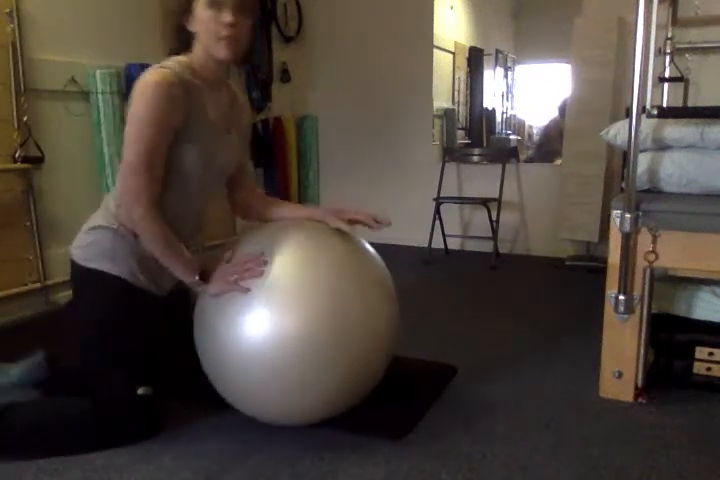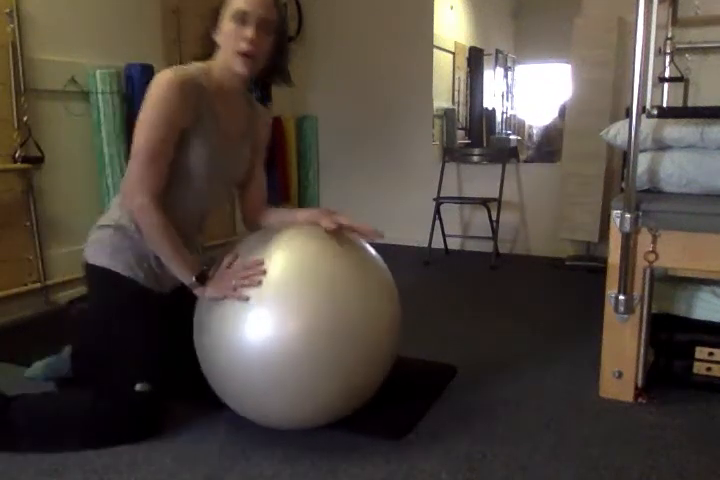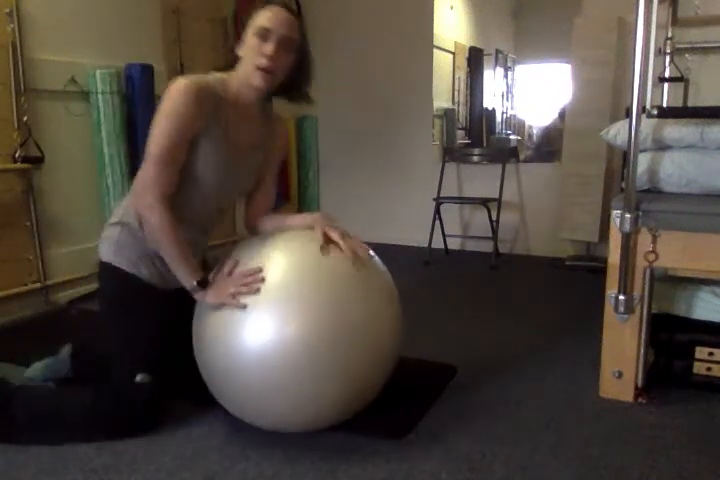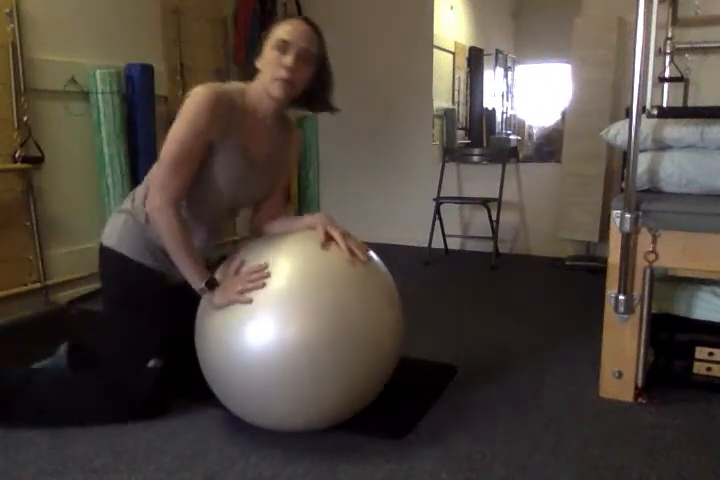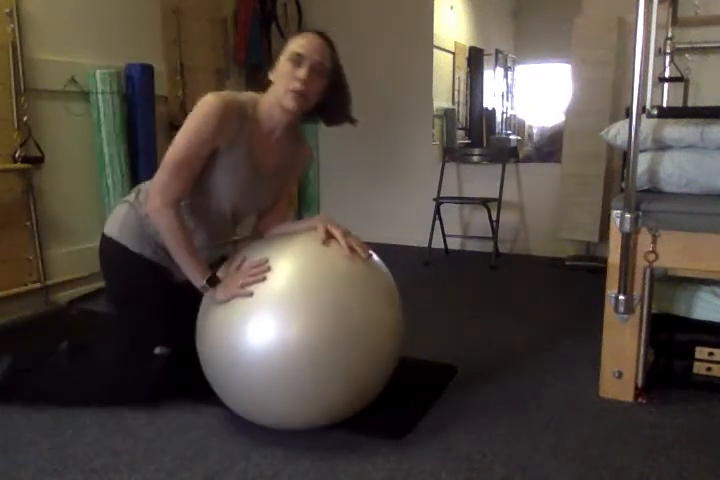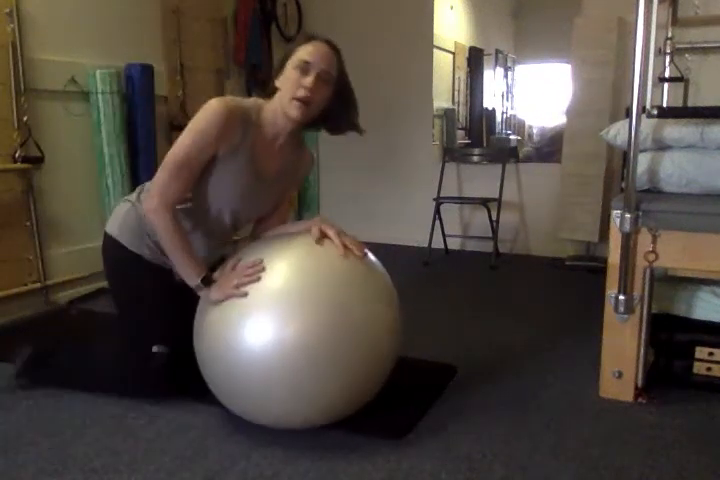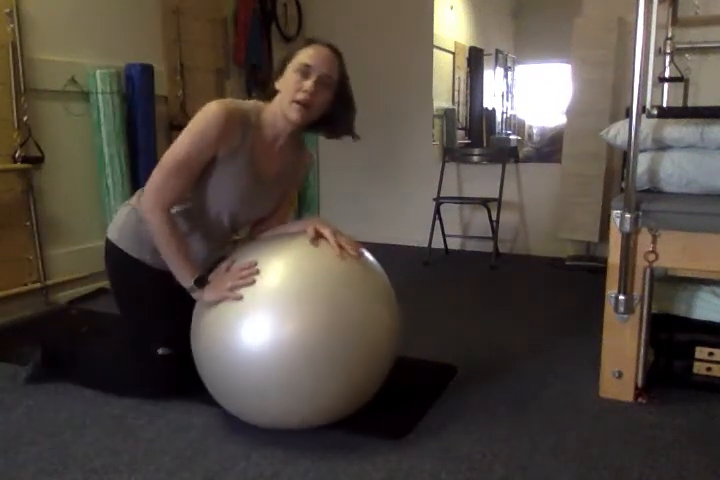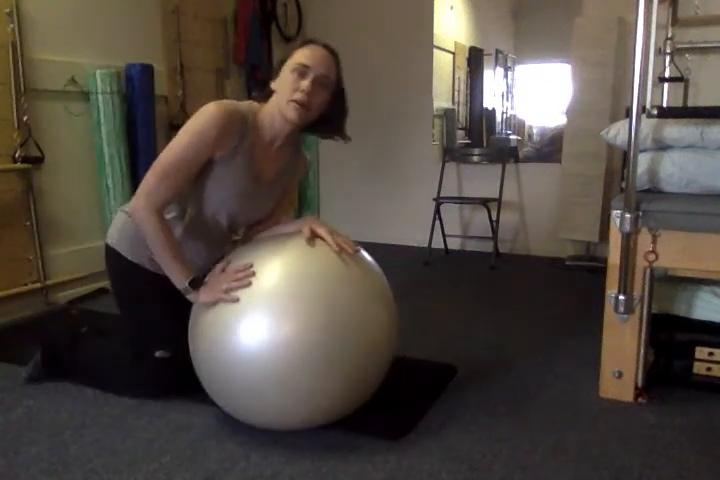
dt=0.1s
person 1, frame 1
left shoulder: (235, 104)
right shoulder: (164, 84)
left elbow: (248, 202)
right elbow: (136, 204)
left wrist: (316, 213)
right wrist: (201, 276)
left hip: (165, 266)
right hip: (114, 262)
left knee: (189, 377)
right knee: (133, 414)
left ankle: (64, 365)
person 1, frame 2
left shoulder: (257, 118)
right shoulder: (176, 87)
left elbow: (254, 212)
right elbow: (140, 199)
left wrist: (311, 215)
right wrist: (200, 280)
left hip: (171, 267)
right hip: (125, 261)
left knee: (201, 381)
right knee: (135, 414)
left ankle: (88, 360)
person 1, frame 3
left shoulder: (274, 131)
right shoulder: (192, 93)
left elbow: (259, 219)
right elbow: (151, 200)
left wrist: (312, 221)
right wrist: (202, 285)
left hip: (182, 262)
right hip: (133, 258)
left knee: (204, 379)
right knee: (132, 412)
left ankle: (87, 359)
person 1, frame 4
left shoulder: (288, 140)
right shoulder: (212, 102)
left elbow: (263, 222)
right elbow: (161, 202)
left wrist: (314, 221)
right wrist: (209, 286)
left hip: (188, 259)
right hip: (136, 249)
left knee: (202, 377)
right knee: (140, 396)
left ankle: (84, 358)
person 1, frame 5
left shoulder: (299, 153)
right shoulder: (222, 110)
left elbow: (266, 229)
right elbow: (160, 202)
left wrist: (314, 225)
right wrist: (210, 283)
left hip: (198, 253)
right hip: (139, 242)
left knee: (204, 369)
right knee: (148, 378)
person 1, frame 6
left shoulder: (300, 159)
right shoulder: (225, 115)
left elbow: (263, 232)
right elbow: (158, 202)
left wrist: (310, 226)
right wrist: (205, 284)
left hip: (199, 253)
right hip: (140, 242)
right knee: (153, 372)
person 1, frame 7
left shoulder: (299, 161)
right shoulder: (225, 118)
left elbow: (258, 232)
right elbow: (152, 202)
left wrist: (305, 226)
right wrist: (198, 284)
left hip: (203, 257)
right hip: (143, 247)
right knee: (167, 375)
left ankle: (95, 339)
right ankle: (63, 350)
person 1, frame 8
left shoulder: (296, 162)
right shoulder: (222, 119)
left elbow: (254, 233)
right elbow: (146, 204)
left wrist: (301, 226)
right wrist: (193, 286)
left hip: (200, 259)
right hip: (142, 251)
right knee: (167, 376)
left ankle: (94, 336)
right ankle: (62, 351)
